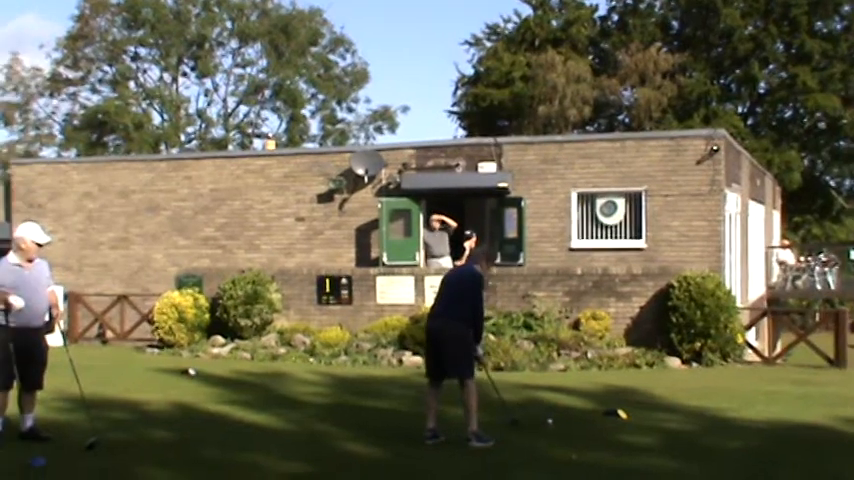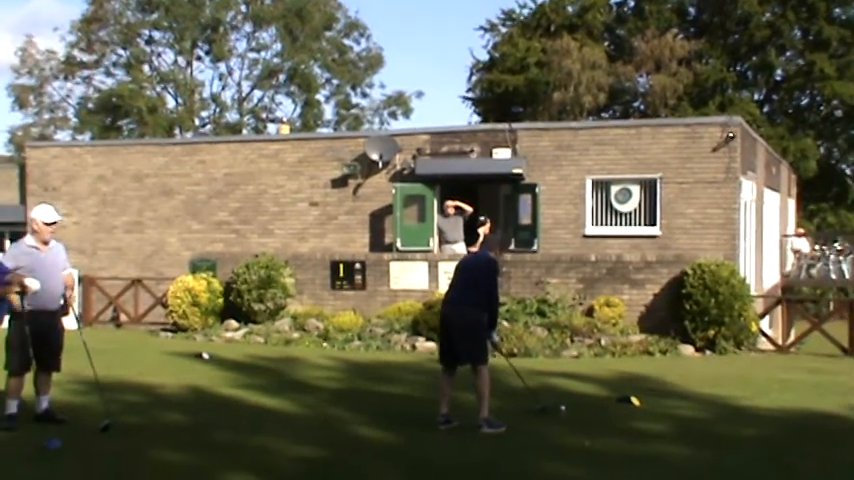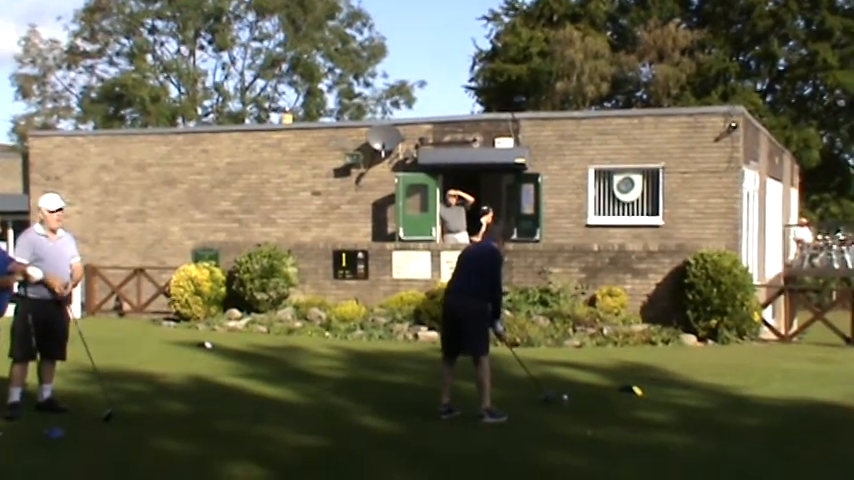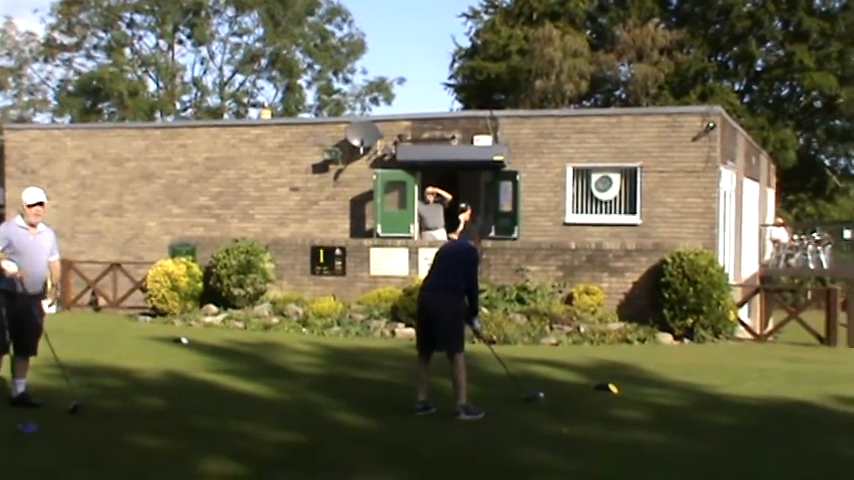
dt=0.4s
person 1, frame 1
left shoulder: (43, 266)
left elbow: (49, 291)
left wrist: (55, 307)
left hip: (36, 333)
left knee: (31, 383)
left ankle: (27, 426)
person 1, frame 2
left shoulder: (59, 249)
left elbow: (67, 275)
left wrist: (69, 288)
left hip: (52, 316)
right hip: (26, 317)
left knee: (47, 365)
left ankle: (43, 408)
person 1, frame 3
left shoulder: (68, 239)
right shoulder: (29, 237)
left elbow: (78, 268)
left wrist: (71, 283)
right wrist: (48, 279)
left hip: (57, 305)
right hip: (31, 304)
left knee: (51, 354)
right knee: (22, 354)
left ankle: (45, 397)
right ankle: (14, 400)
person 1, frame 4
left shoulder: (48, 234)
left elbow: (54, 263)
left wrist: (53, 287)
left hip: (33, 300)
left knee: (25, 349)
left ankle: (19, 391)
person 2, frame 1
left shoulder: (452, 273)
right shoulder: (475, 276)
right elbow: (477, 311)
left wrist: (471, 341)
right wrist: (476, 343)
left hip: (435, 325)
right hip: (456, 329)
left knee: (435, 380)
right knee: (467, 380)
left ankle: (431, 430)
right ankle: (473, 431)
person 2, frame 2
left shoulder: (465, 261)
right shoulder: (490, 262)
right elbow: (492, 297)
left wrist: (487, 328)
right wrist: (492, 330)
left hip: (449, 312)
right hip: (470, 315)
left knee: (449, 366)
right knee: (480, 366)
left ankle: (444, 416)
right ankle: (484, 418)
person 2, frame 3
left shoulder: (468, 250)
right shoulder: (493, 253)
right elbow: (495, 287)
left wrist: (491, 319)
right wrist: (496, 320)
left hip: (451, 301)
right hip: (473, 305)
left knee: (449, 355)
right knee: (481, 356)
left ankle: (445, 404)
right ankle: (486, 408)
person 2, frame 4
left shoulder: (446, 248)
right shoulder: (470, 251)
right elbow: (471, 285)
left wrist: (467, 315)
right wrist: (473, 318)
left hip: (427, 298)
right hip: (447, 302)
left knee: (425, 353)
right knee: (456, 354)
left ankle: (421, 402)
right ankle: (462, 405)
